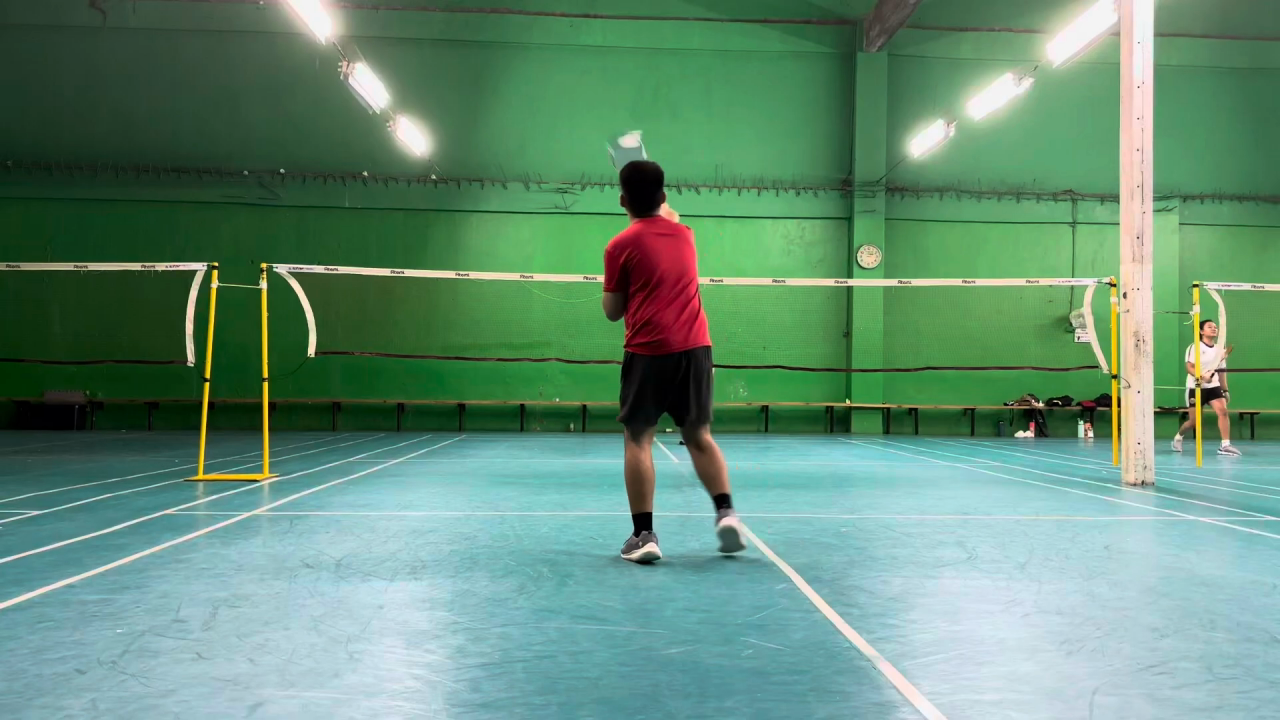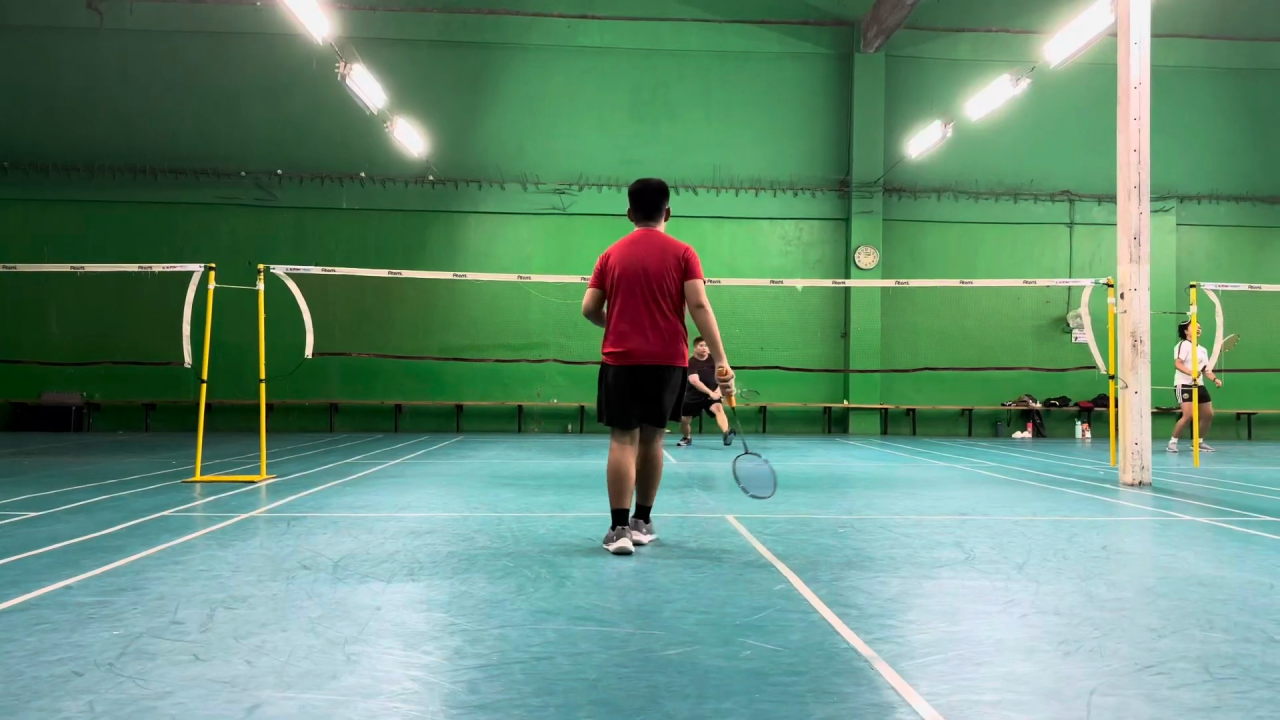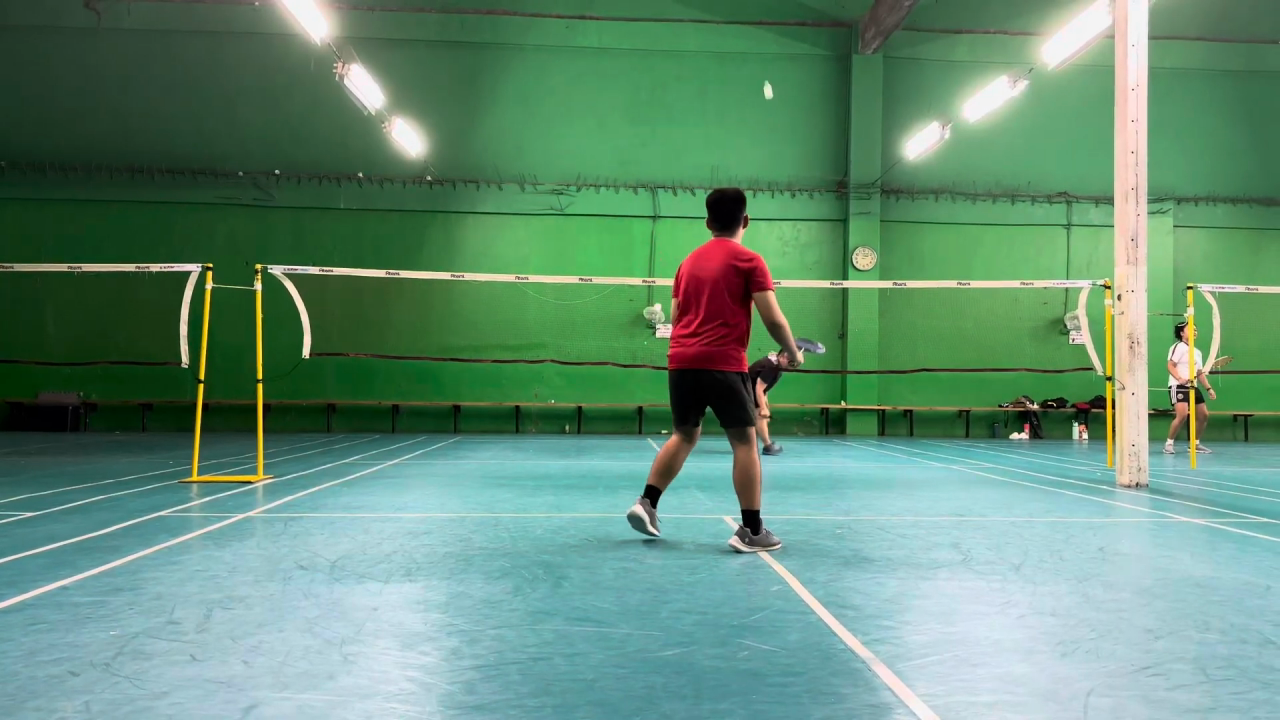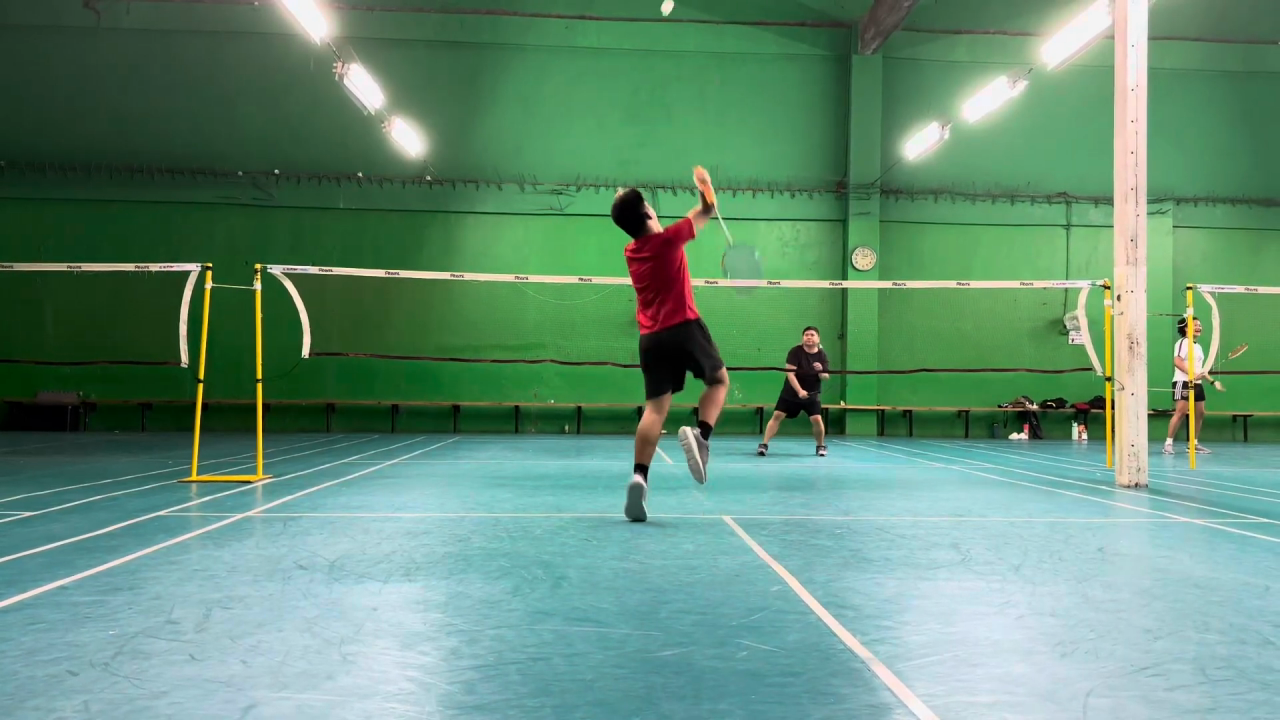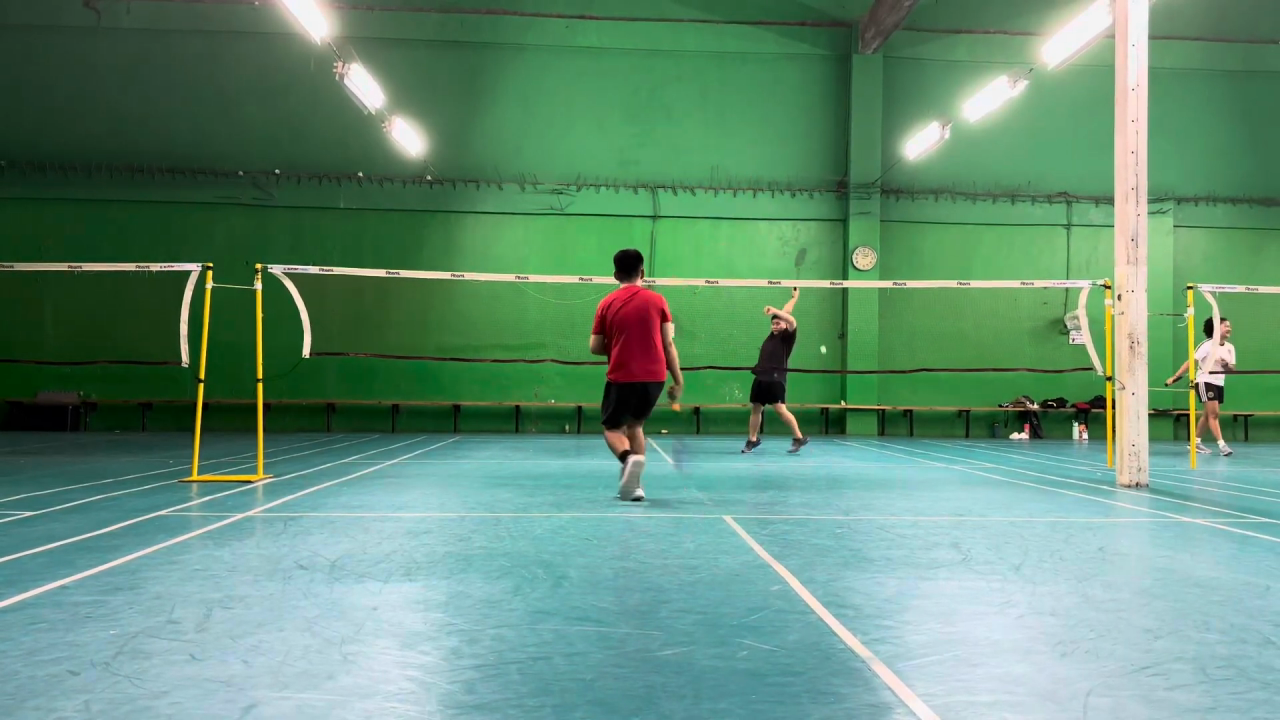
dt=0.7s
person 1, frame 1
left shoulder: (619, 246)
right shoulder: (683, 235)
left elbow: (612, 312)
right wrist: (666, 215)
left hip: (650, 351)
right hip: (696, 347)
left knee: (638, 439)
right knee: (699, 436)
left ankle: (643, 535)
right ankle: (726, 514)
person 1, frame 2
left shoulder: (612, 254)
right shoulder: (683, 253)
left elbow: (589, 309)
right elbow: (700, 306)
right wrist: (720, 360)
left hip: (621, 360)
right hip: (668, 360)
left knee: (622, 441)
right knee: (652, 440)
left ankle: (620, 528)
right ankle: (642, 521)
person 1, frame 3
left shoulder: (690, 261)
right shoulder: (748, 261)
right elbow: (772, 317)
right wrist: (792, 350)
left hip: (682, 362)
right hip: (722, 364)
left knee: (684, 436)
right knee: (745, 439)
left ankle: (646, 505)
right ankle: (750, 529)
person 1, frame 4
left shoulder: (632, 251)
right shoulder: (666, 239)
right elbow: (706, 211)
left wrist: (627, 202)
right wrist: (705, 184)
left hip: (652, 338)
right hip: (683, 328)
left knee: (655, 409)
right knee: (719, 381)
left ankle: (640, 478)
right ankle: (700, 435)
person 1, frame 5
left shoulder: (607, 303)
right shoulder: (657, 300)
left elbow: (595, 347)
right elbow: (668, 344)
right wrist: (678, 380)
left hip: (622, 378)
right hip: (654, 377)
left knee: (613, 430)
right knee: (634, 426)
left ankle: (630, 458)
right ankle: (634, 484)
